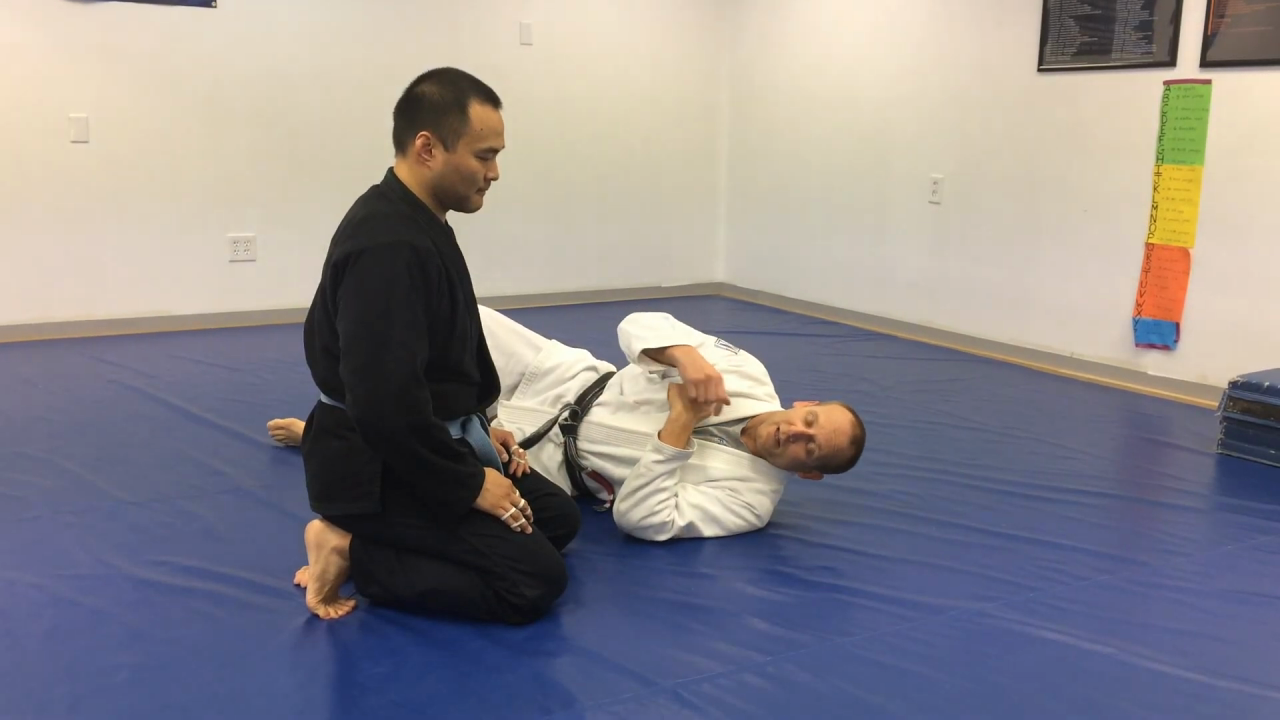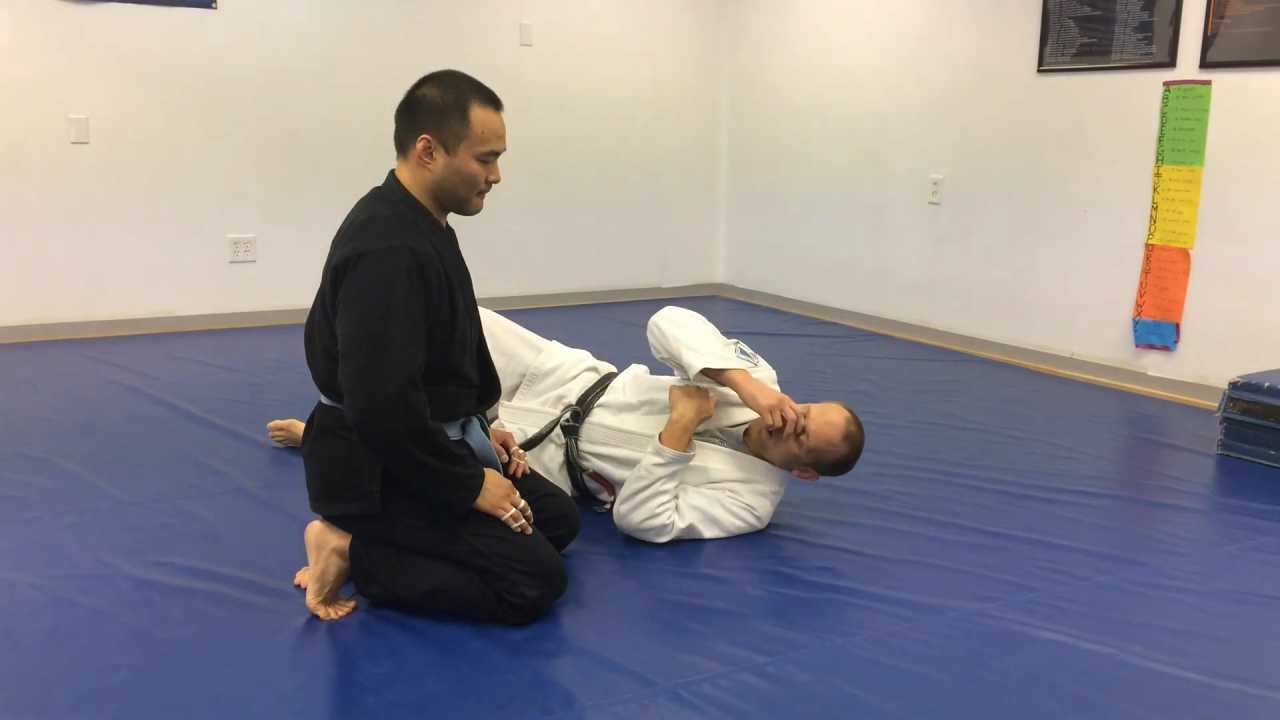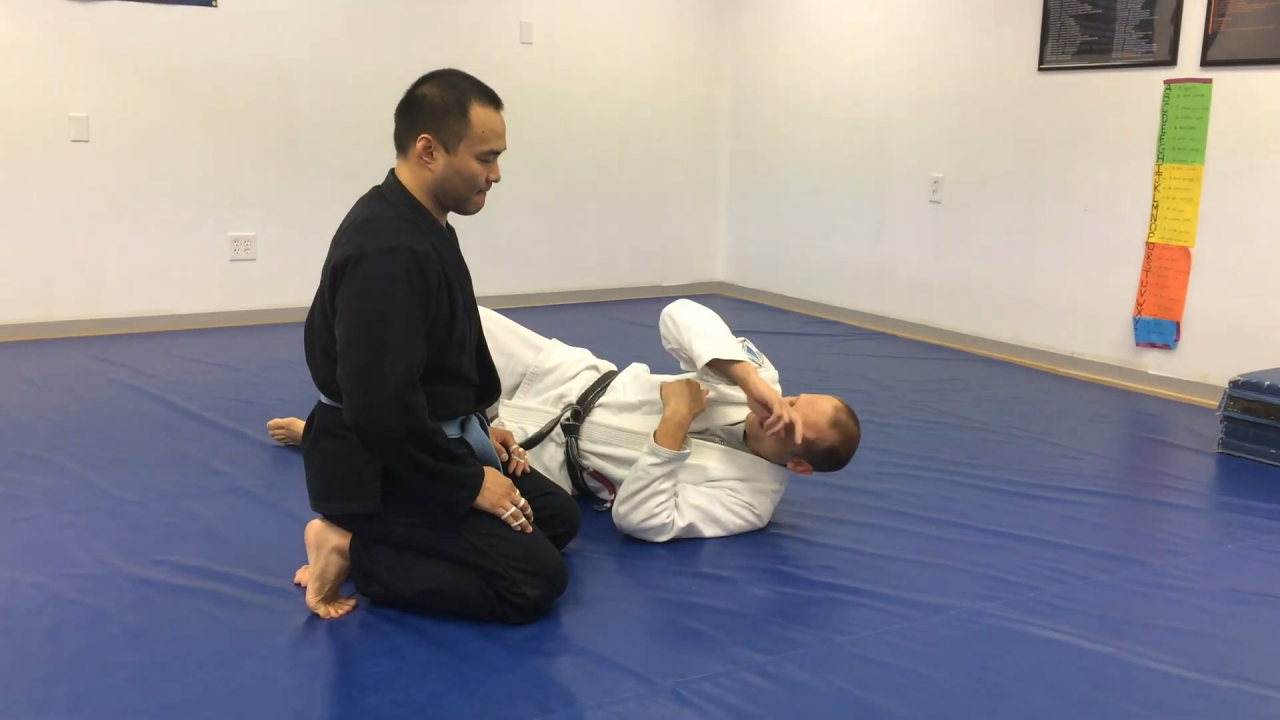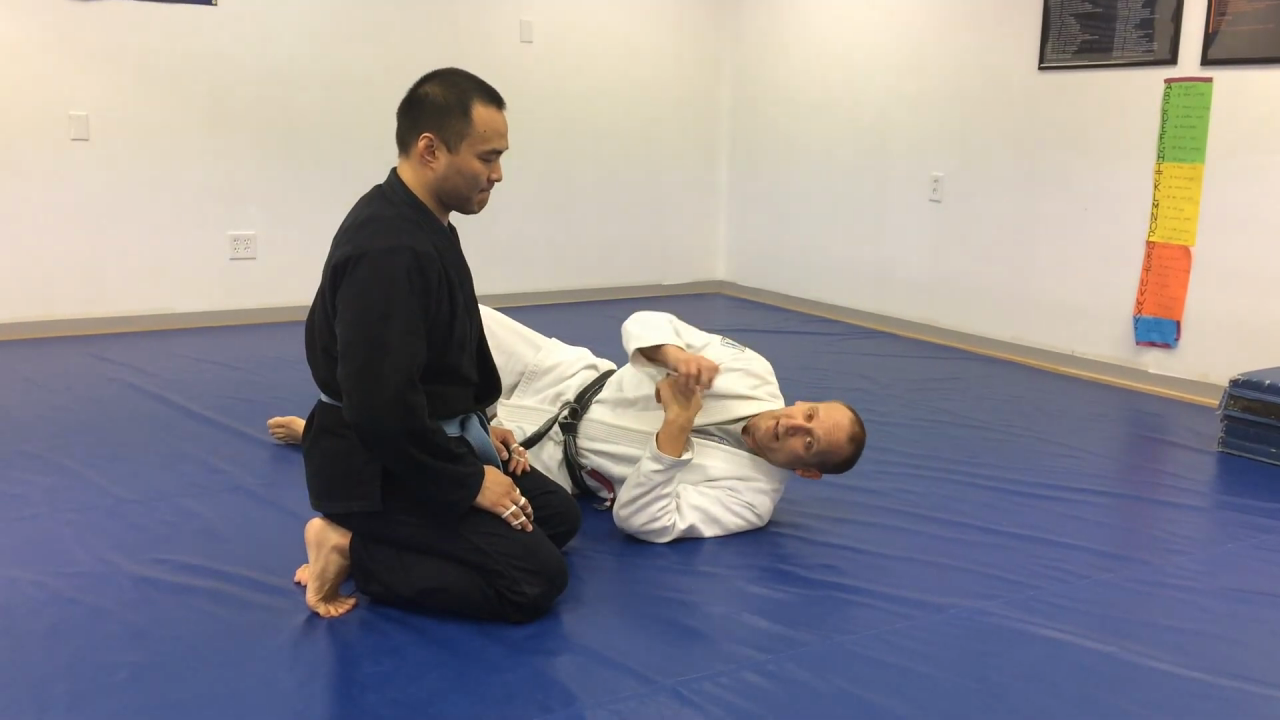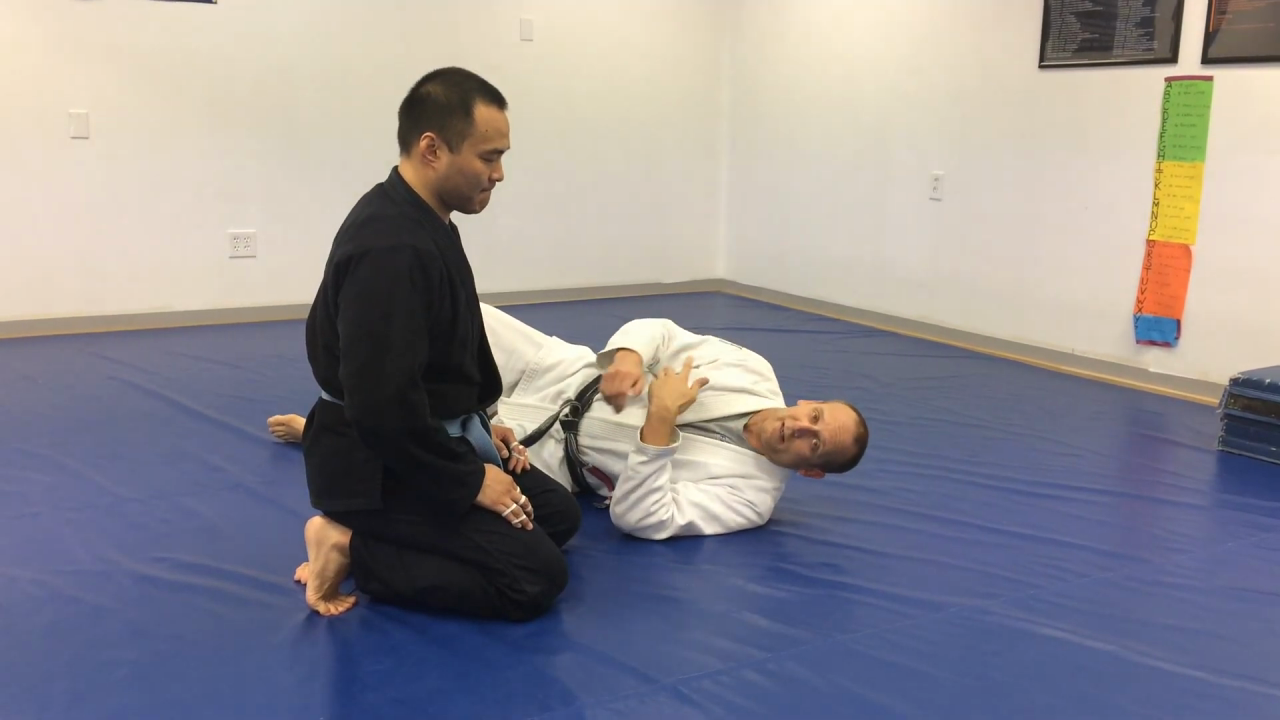
dt=0.4s
person 1, frame 1
left shoulder: (751, 498)
right shoulder: (748, 377)
left elbow: (640, 517)
right elbow: (636, 327)
left wrist: (681, 425)
right wrist: (688, 358)
left hip: (554, 457)
right hip: (578, 380)
person 1, frame 2
left shoulder: (752, 499)
right shoulder: (759, 378)
left elbow: (640, 518)
right elbow: (667, 324)
left wrist: (683, 426)
right wrist: (743, 382)
left hip: (555, 458)
right hip: (579, 380)
person 1, frame 3
left shoulder: (751, 500)
right shoulder: (760, 379)
left elbow: (640, 518)
right elbow: (680, 316)
left wrist: (676, 423)
right wrist: (750, 383)
left hip: (553, 458)
right hip: (578, 379)
person 1, frame 4
left shoulder: (751, 496)
right shoulder: (755, 373)
left elbow: (642, 519)
right elbow: (643, 325)
left wrist: (677, 425)
right wrist: (676, 353)
left hip: (554, 455)
right hip: (577, 376)
person 1, frame 5
left shoulder: (752, 494)
right shoulder: (752, 371)
left elbow: (638, 516)
right elbow: (656, 332)
left wrist: (661, 419)
right wrist: (627, 356)
left hip: (553, 452)
right hip: (569, 375)
person 2, frame 1
left shoulder: (417, 223)
right shoulder: (387, 246)
right elbow: (385, 404)
left wrist: (475, 431)
right wrist: (468, 484)
left hip: (425, 442)
right hip: (377, 464)
left knee: (557, 519)
right knee: (534, 581)
left ankle: (369, 539)
right ankle: (352, 552)
person 2, frame 2
left shoulder: (421, 224)
right shoulder: (387, 250)
right elbow: (382, 407)
left wrist: (477, 433)
right wrist: (468, 483)
left hip: (427, 443)
right hip: (378, 464)
left knee: (557, 519)
right knee: (533, 580)
left ankle: (374, 539)
right ankle: (353, 552)
person 2, frame 3
left shoulder: (421, 224)
right shoulder: (385, 250)
right elbow: (380, 407)
left wrist: (474, 429)
right wrist: (467, 483)
left hip: (427, 442)
right hip: (377, 465)
left knee: (556, 518)
right knee: (533, 580)
left ankle: (384, 539)
right ankle: (353, 551)
person 2, frame 4
left shoulder: (423, 222)
right shoulder: (386, 249)
right elbow: (380, 407)
left wrist: (477, 430)
right wrist: (468, 481)
left hip: (429, 440)
right hip: (377, 462)
left knee: (557, 516)
right knee: (534, 578)
left ankle: (369, 536)
right ankle: (353, 550)
person 2, frame 5
left shoulder: (423, 221)
right shoulder: (389, 248)
right elbow: (382, 405)
left wrist: (476, 427)
right wrist: (468, 480)
left hip: (429, 438)
right hip: (377, 461)
left knee: (557, 515)
right knee: (534, 578)
left ankle: (376, 537)
right ankle: (352, 549)
